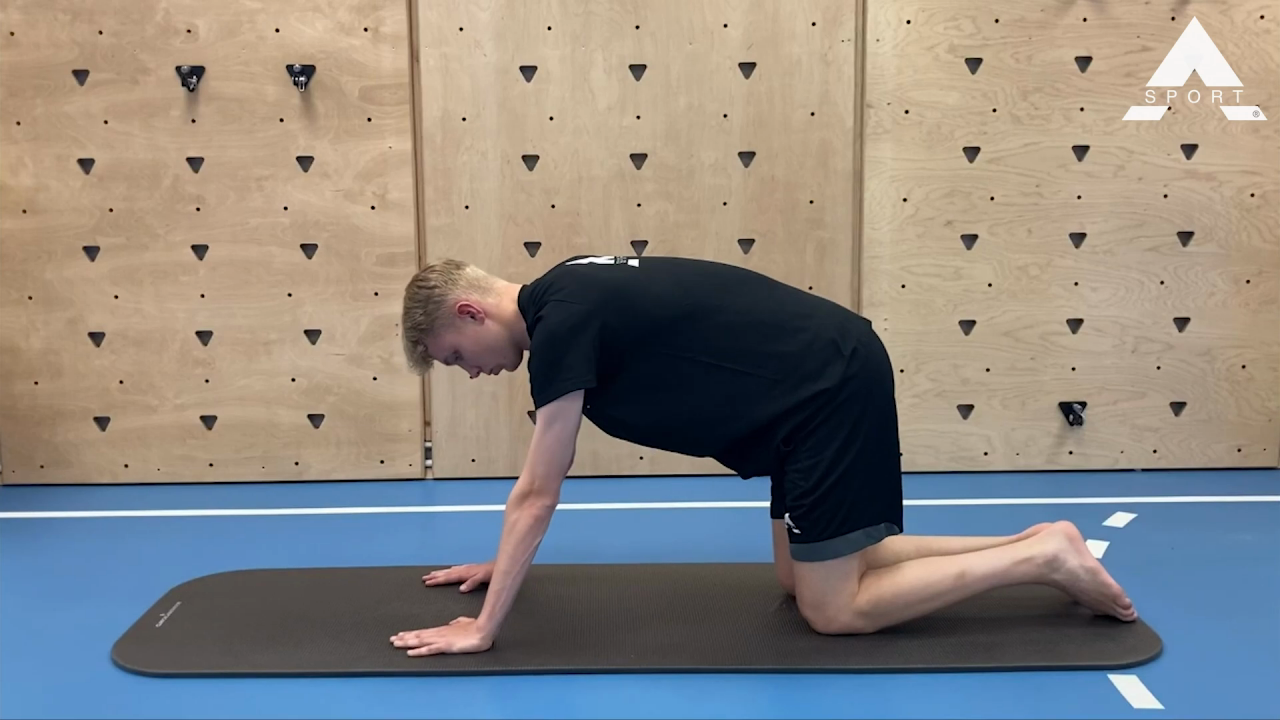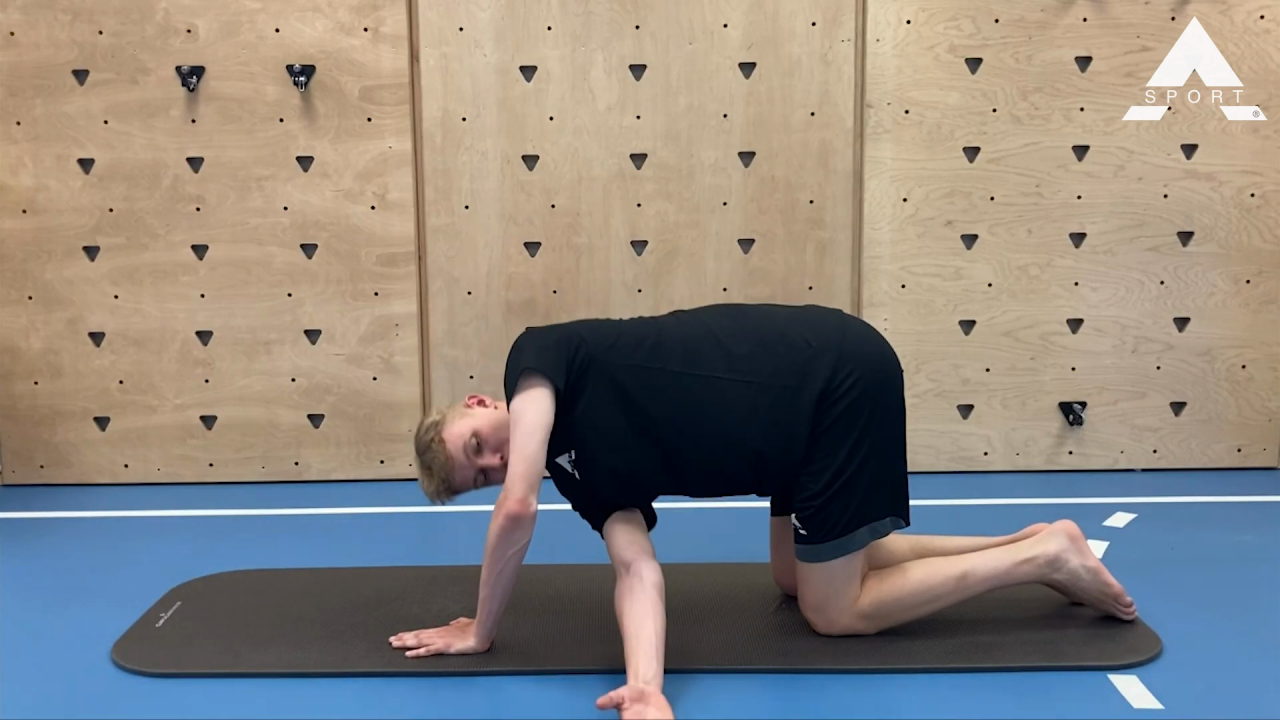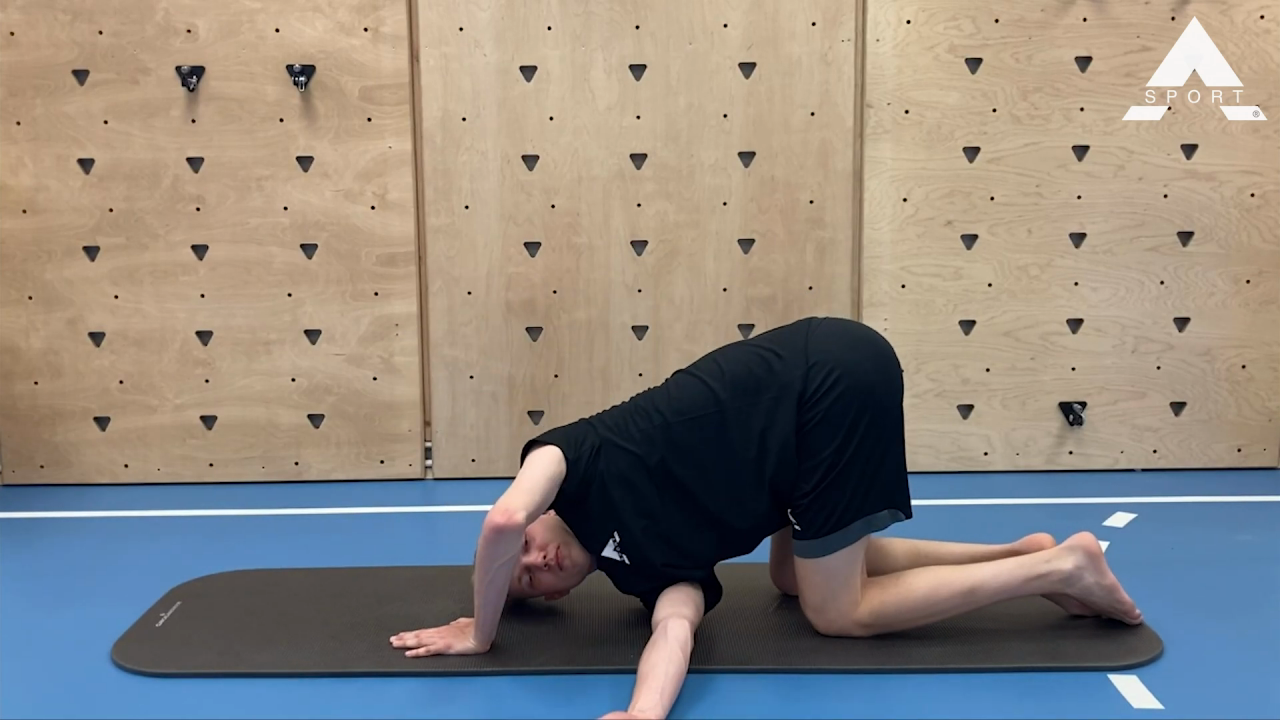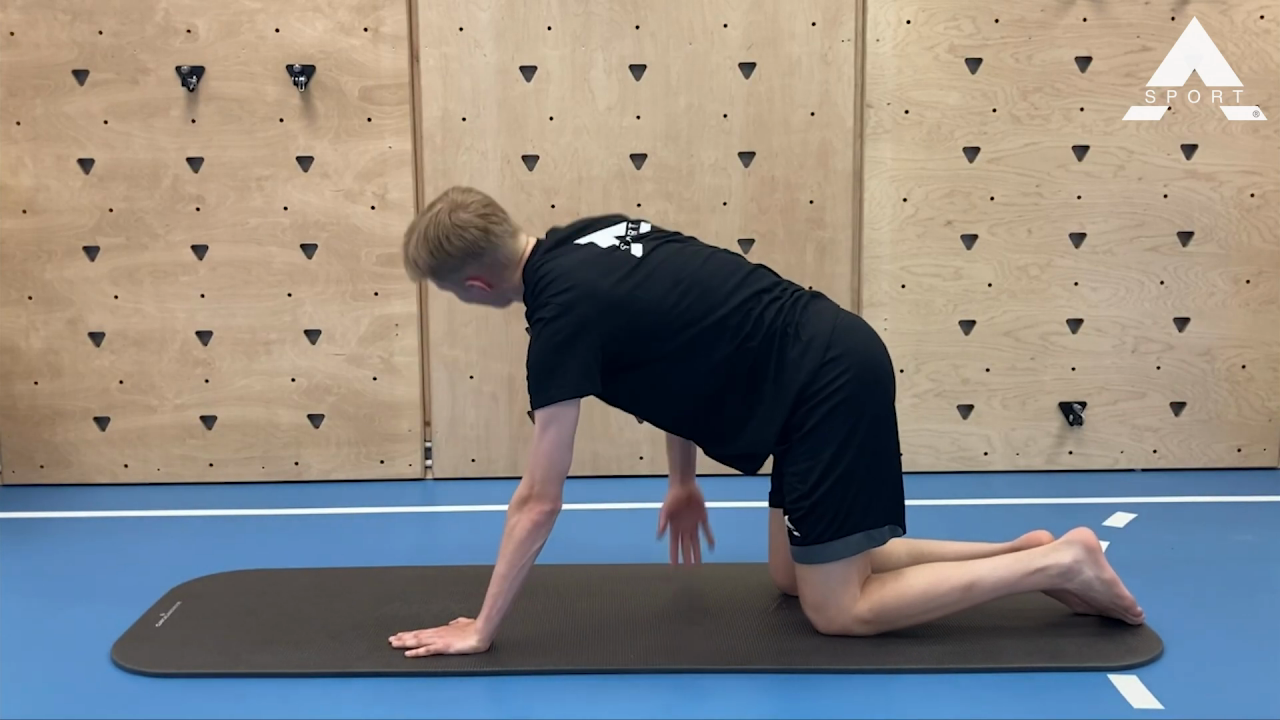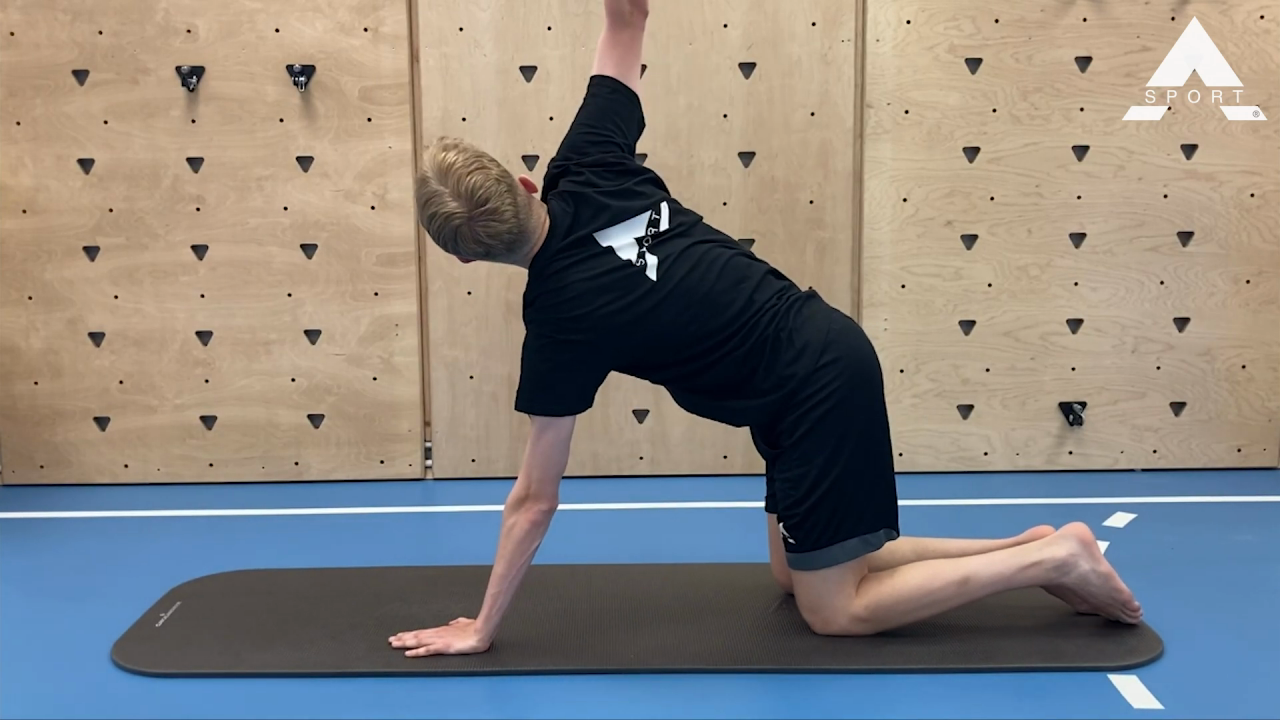
dt=1s
person 1, frame 1
left shoulder: (562, 325)
right shoulder: (569, 302)
left elbow: (536, 494)
right elbow: (548, 475)
left wrist: (482, 628)
right wrist: (502, 563)
left hip: (831, 387)
right hip: (826, 375)
left knee: (833, 608)
right knee: (803, 573)
left ankle: (1046, 559)
right ankle: (1034, 542)
person 1, frame 2
left shoulder: (535, 359)
right shoulder: (586, 471)
left elbow: (518, 510)
right elbow: (638, 567)
left wrist: (479, 632)
left hip: (842, 378)
right hip: (829, 380)
left knee: (834, 611)
right knee: (799, 575)
left ankle: (1045, 558)
right ankle: (1026, 544)
person 1, frame 3
left shoulder: (561, 458)
left elbow: (501, 522)
right elbow: (678, 627)
left wrist: (480, 633)
left hip: (833, 375)
right hip: (833, 373)
left knee: (837, 611)
right knee: (797, 576)
left ankle: (1060, 569)
right ankle: (1022, 552)
person 1, frame 4
left shoulder: (563, 311)
right shoulder: (579, 239)
left elbow: (539, 501)
left wrist: (481, 628)
right wrist: (685, 484)
left hip: (828, 383)
right hip: (832, 357)
left knee: (838, 608)
right knee: (795, 572)
left ankle: (1058, 563)
right ankle: (1025, 549)
person 1, frame 5
left shoulder: (562, 316)
right shoulder: (587, 168)
left elbow: (535, 499)
left wrist: (481, 628)
left hip: (814, 395)
right hip: (824, 356)
left knee: (836, 610)
right knee: (798, 572)
left ankle: (1055, 558)
right ankle: (1030, 546)
